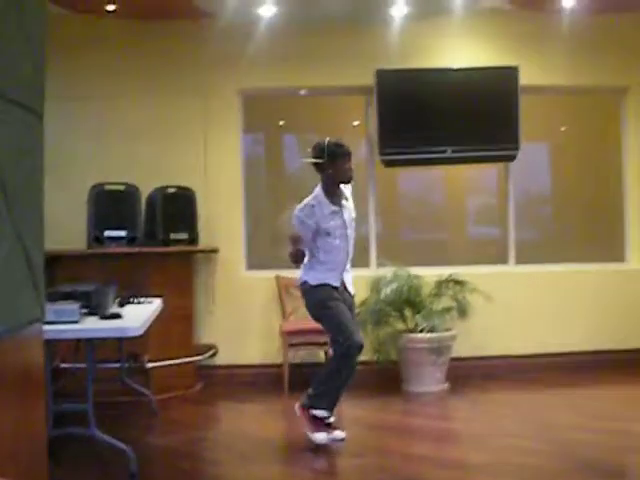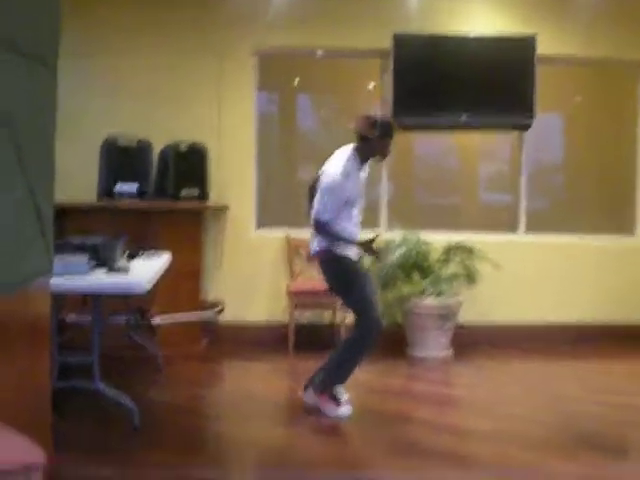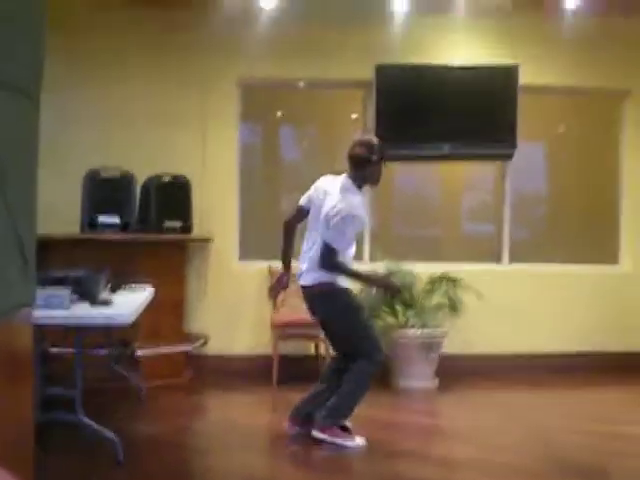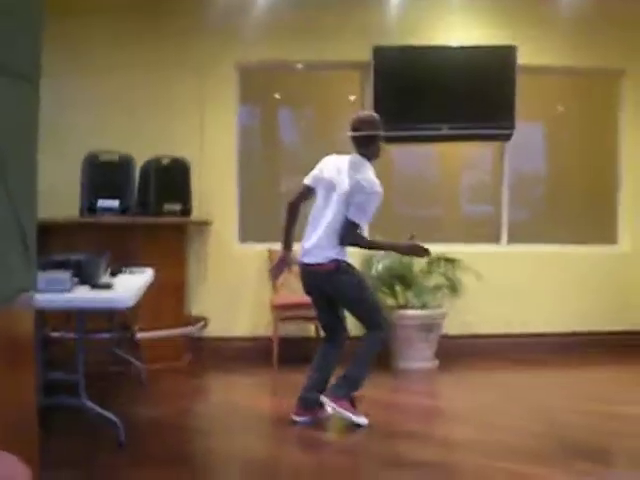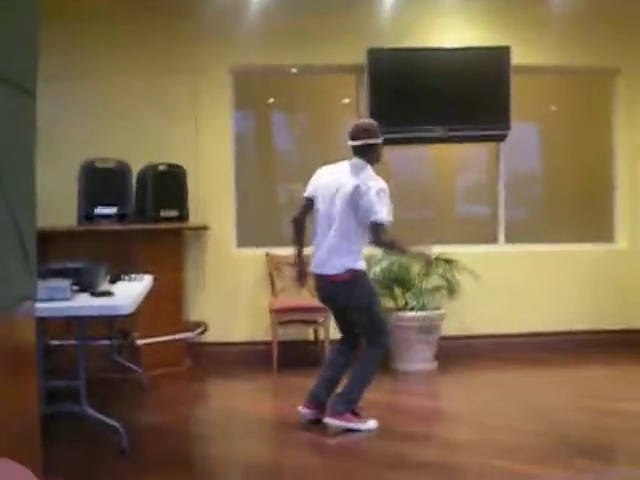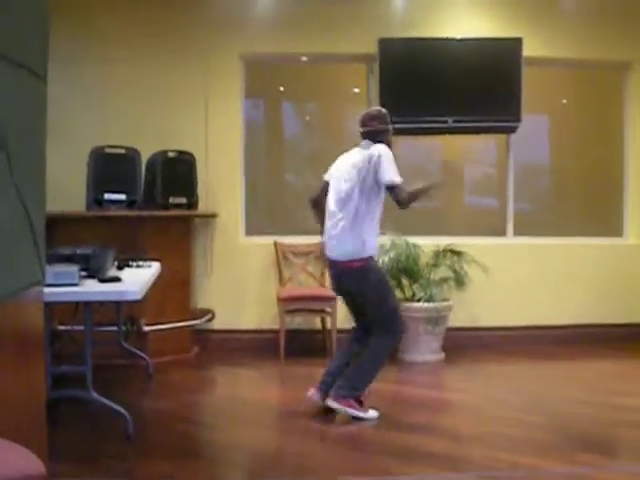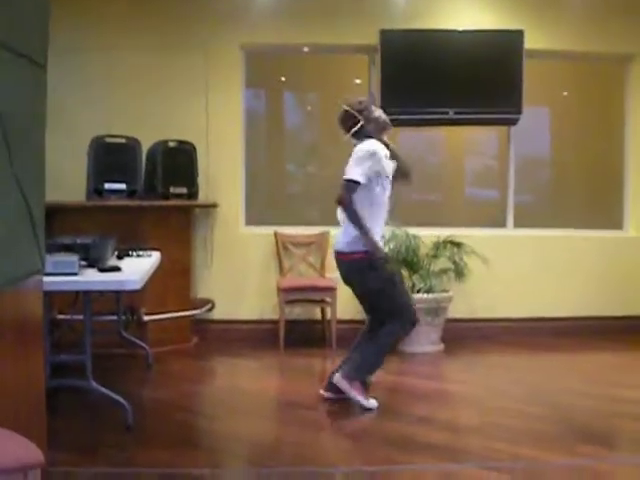
dt=0.3s
person 1, frame 1
left shoulder: (346, 193)
right shoulder: (308, 210)
right elbow: (297, 257)
right wrist: (298, 252)
left hip: (343, 285)
right hip: (319, 288)
left knee: (346, 352)
right knee: (352, 343)
left ankle: (322, 412)
right ankle: (311, 405)
person 1, frame 2
left shoulder: (349, 155)
right shoulder: (340, 178)
left elbow: (313, 190)
right elbow: (319, 225)
right wrist: (358, 244)
left hip: (347, 253)
right hip: (336, 255)
left knee: (366, 323)
right knee: (370, 324)
left ankle: (320, 383)
right ankle: (322, 387)
person 1, frame 3
left shoulder: (325, 183)
right shoulder: (351, 209)
left elbow: (290, 223)
right elbow: (328, 261)
left wrist: (285, 269)
right wrist: (372, 280)
left hip: (311, 285)
right hip: (326, 288)
left knee: (348, 354)
right knee: (371, 355)
left ankle: (303, 416)
right ankle: (330, 422)
person 1, frame 4
left shoulder: (329, 163)
right shoulder: (370, 186)
left elbow: (294, 204)
right elbow: (347, 237)
left wrist: (286, 250)
right wrist: (398, 248)
left hip: (308, 265)
right hip: (332, 266)
left knee: (334, 335)
right knee: (378, 327)
left ankle: (307, 404)
right ankle: (341, 393)
person 1, frame 5
left shoulder: (325, 173)
right shoulder: (374, 185)
left elbow: (298, 217)
right elbow: (379, 238)
left wrist: (301, 260)
right wrist: (412, 253)
left hip: (320, 274)
right hip: (347, 275)
left knee: (351, 338)
right knee: (377, 341)
left ankle: (316, 401)
right ankle: (341, 409)
person 1, frame 6
left shoulder: (345, 159)
right shoulder: (380, 154)
left elbow: (317, 200)
right elbow: (402, 199)
right wrist: (433, 184)
left hip: (335, 259)
right hip: (359, 261)
left knee: (366, 327)
right knee: (388, 330)
left ankle: (326, 387)
right ankle: (346, 394)
person 1, frame 7
left shoulder: (377, 152)
right shoulder: (368, 151)
left elbow: (404, 175)
right elbow: (345, 197)
left wrist: (387, 146)
right wrist: (370, 238)
left hip: (356, 253)
right hip: (362, 253)
left knee: (380, 319)
right knee: (404, 317)
left ankle: (337, 382)
right ankle: (353, 373)
